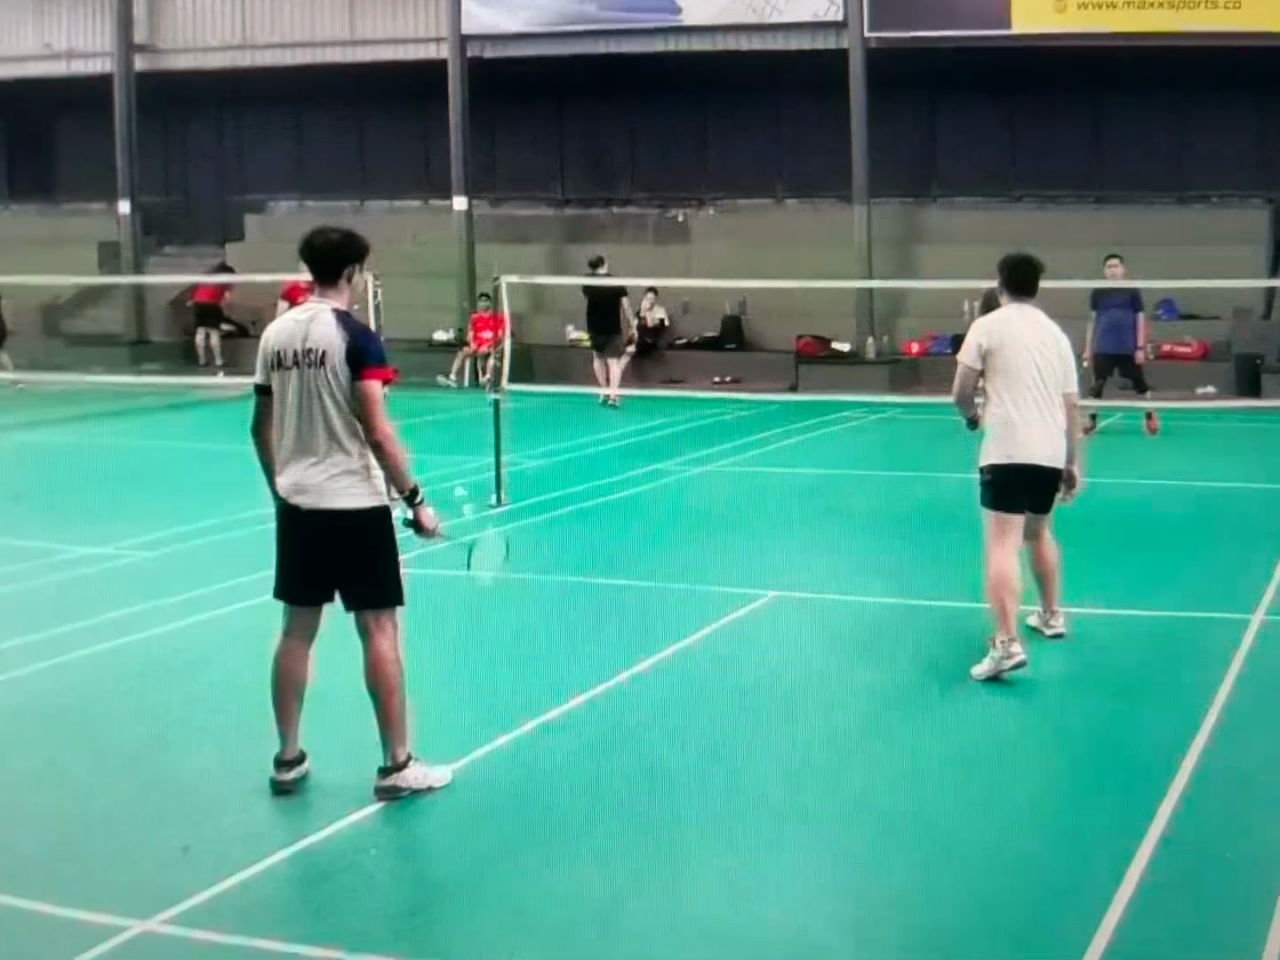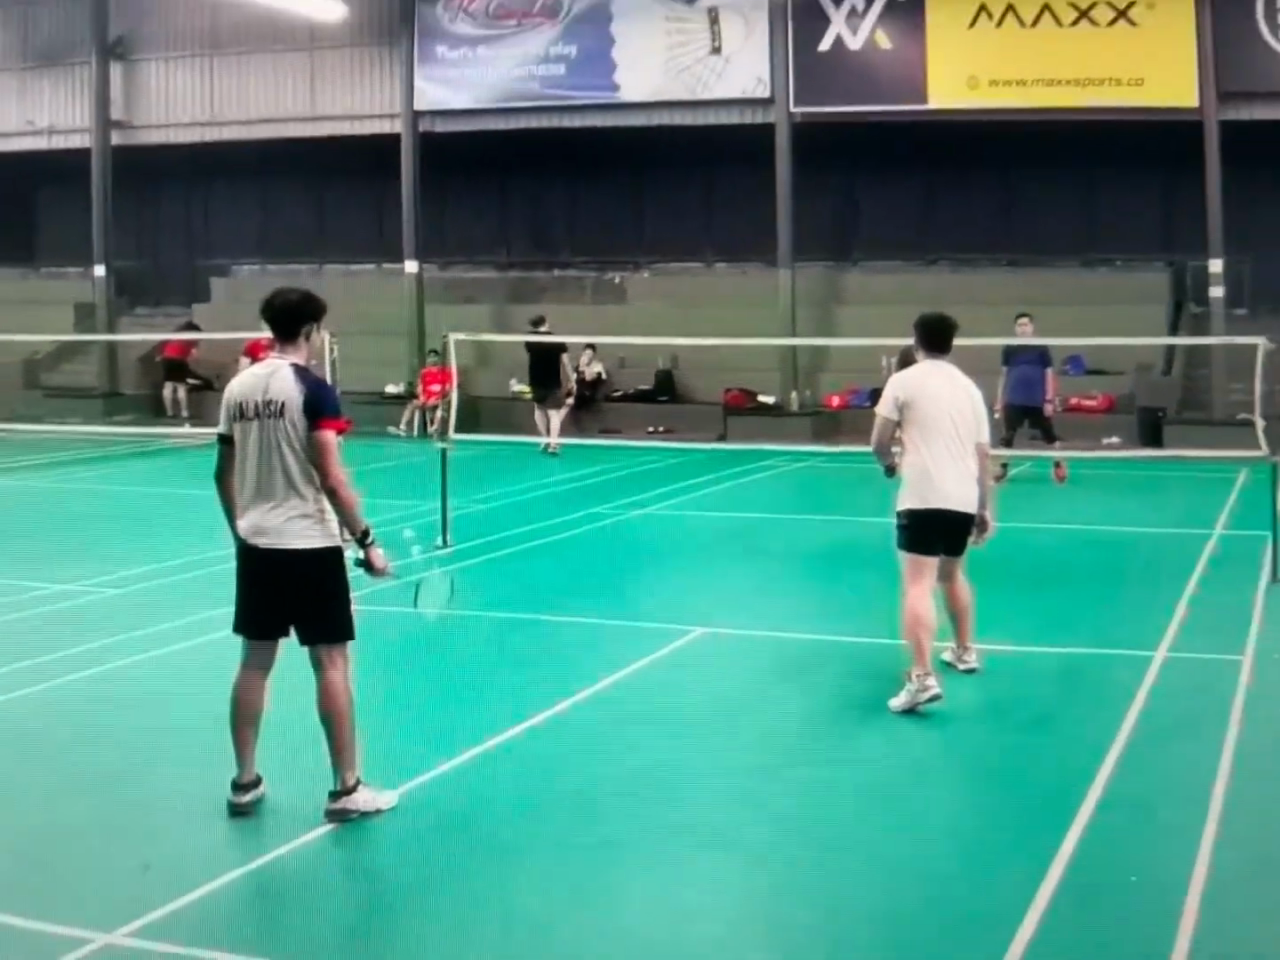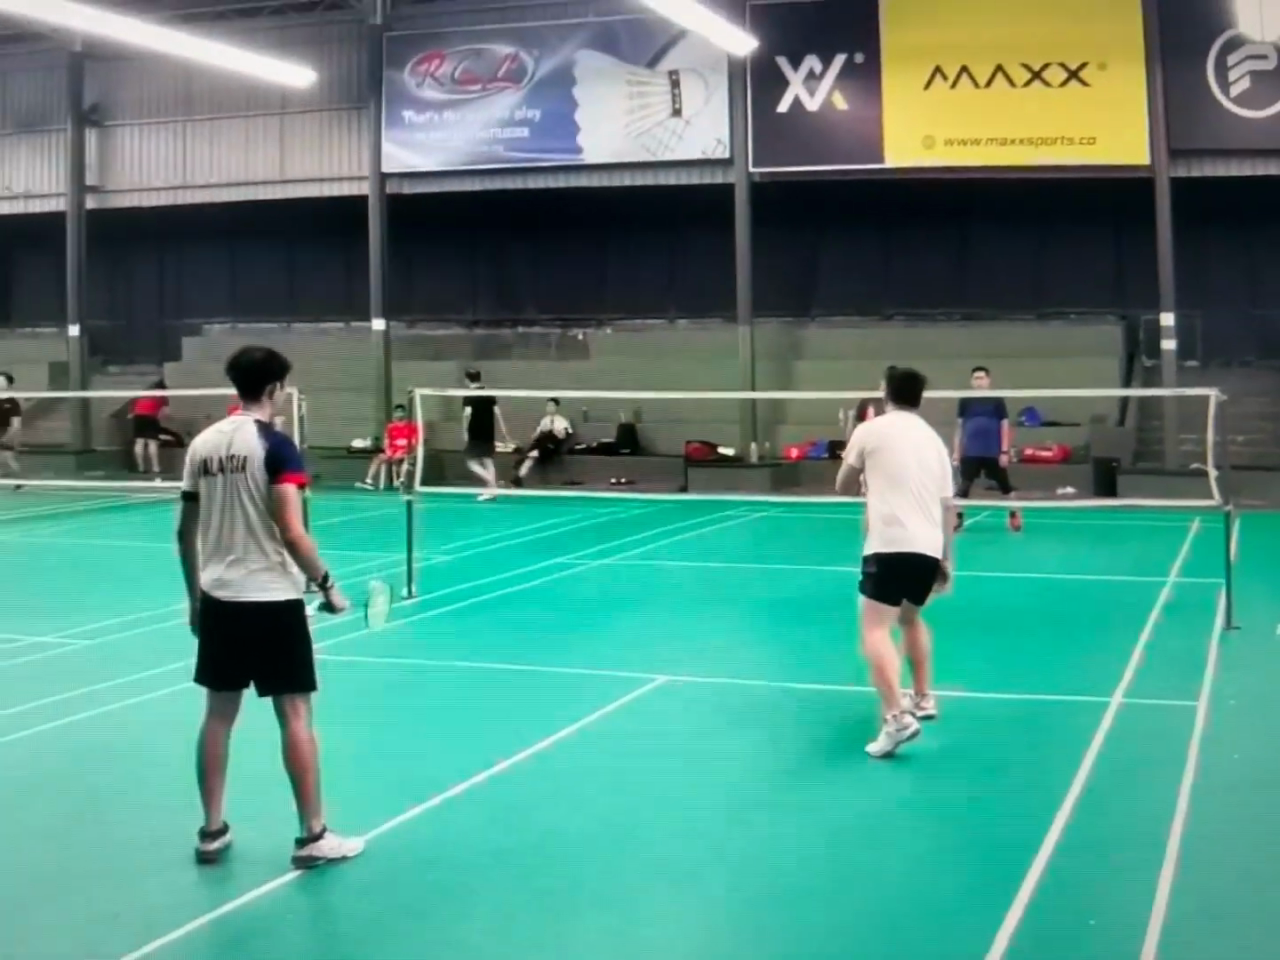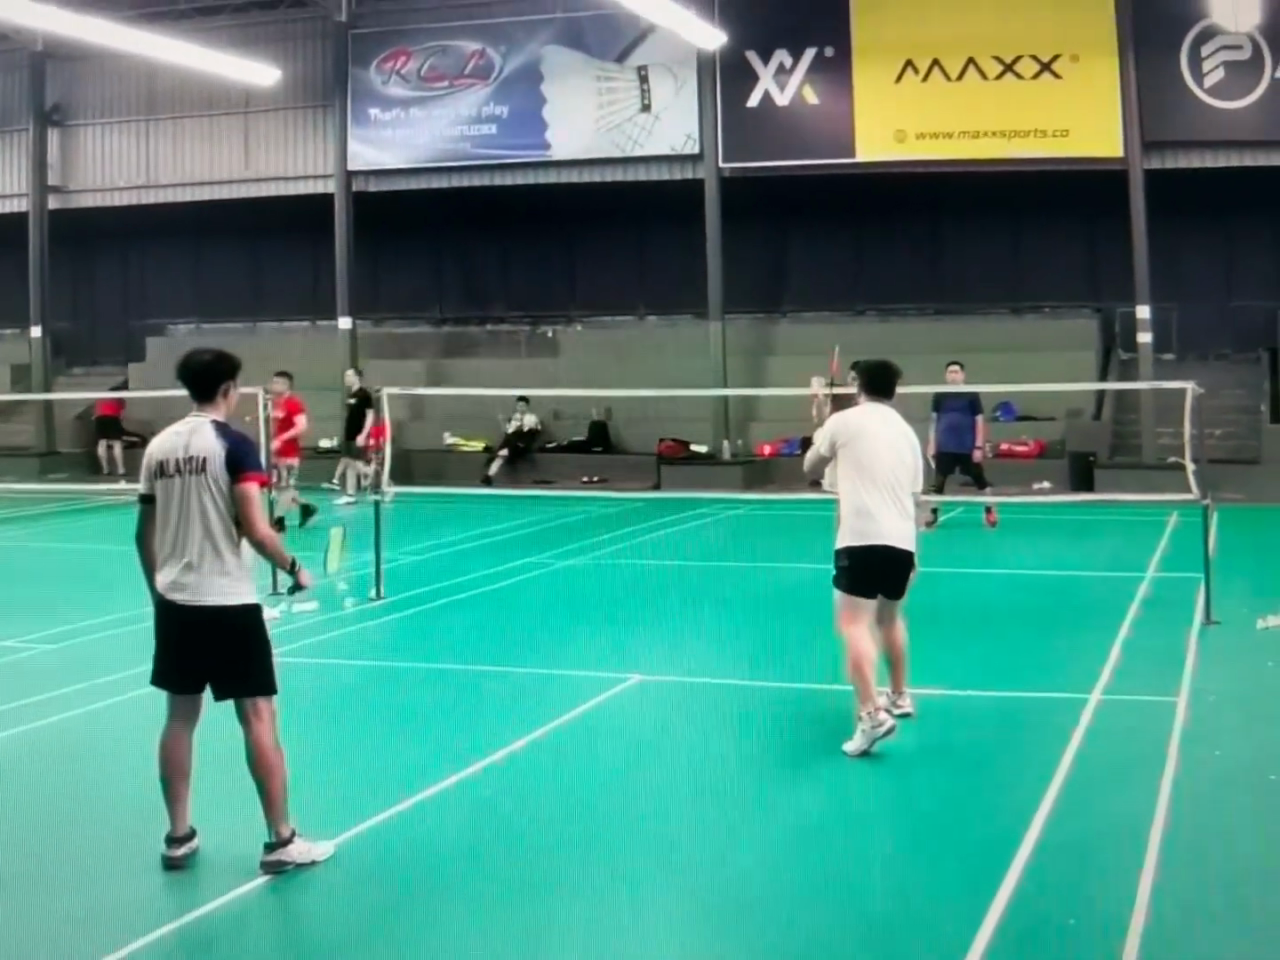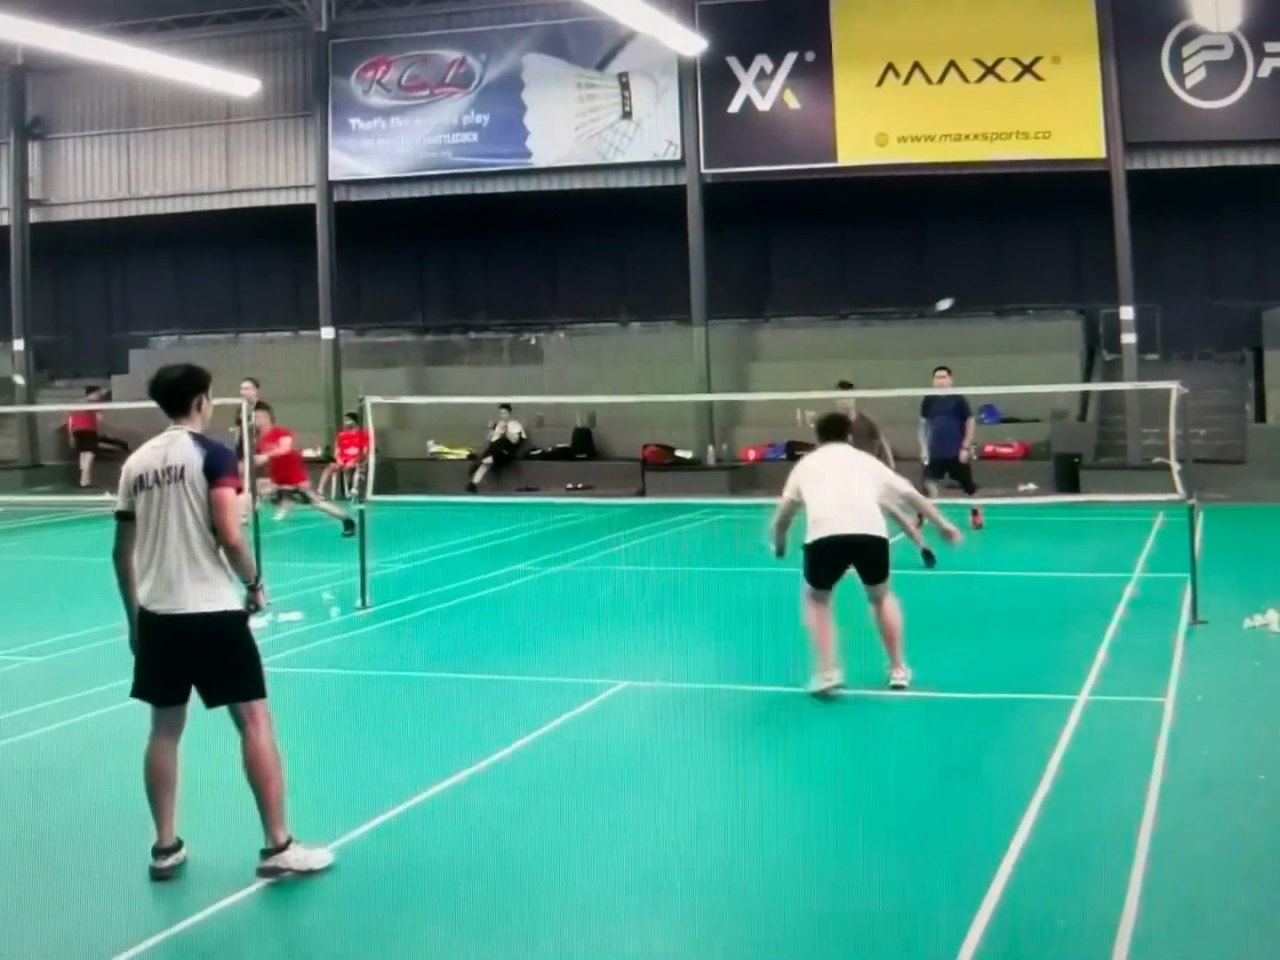
dt=1s
person 1, frame 1
left shoulder: (275, 334)
right shoulder: (355, 336)
left elbow: (262, 428)
right elbow: (378, 434)
right wrist: (416, 500)
left hip: (297, 503)
right hip: (354, 504)
left knee: (297, 628)
right knee: (379, 631)
left ankle: (288, 758)
right ankle: (397, 766)
person 1, frame 2
left shoulder: (238, 387)
right shoulder: (313, 389)
left elbow: (224, 475)
right elbow: (332, 480)
right wrist: (367, 542)
left hip: (257, 545)
right hip: (310, 545)
left knee: (254, 662)
right knee: (331, 664)
left ankle: (244, 782)
right ankle: (347, 789)
person 1, frame 3
left shoulder: (202, 444)
right shoulder: (275, 445)
left elbow: (185, 533)
right elbow: (292, 533)
left wrist: (195, 596)
right wrist: (327, 586)
left hip: (219, 599)
right hip: (272, 599)
left knee: (218, 713)
right knee: (295, 715)
left ankle: (212, 831)
right ankle: (313, 836)
person 1, frame 4
left shoulder: (158, 446)
right shoulder: (233, 445)
left elbow: (144, 535)
right elbow: (257, 531)
right wrist: (294, 569)
left hip: (175, 601)
right hip: (228, 603)
left knee: (179, 717)
right knee: (258, 718)
left ankle: (178, 837)
right ankle: (282, 841)
person 1, frame 5
left shoulder: (135, 462)
right shoulder: (212, 454)
left elbow: (122, 553)
right elbow: (231, 537)
left wrist: (133, 615)
right wrist: (254, 584)
left hip: (157, 613)
right hip: (212, 610)
left knee: (164, 729)
right knee: (255, 721)
left ankle: (166, 847)
right ankle: (279, 846)
person 2, frame 1
left shoulder: (988, 325)
right shoulder: (1055, 332)
left elbow: (960, 393)
right elbow: (1070, 405)
left wrist: (974, 417)
right wrist: (1072, 462)
left hip: (1007, 452)
right hip: (1050, 454)
left knee: (1002, 545)
right knee: (1039, 532)
left ankle: (1007, 645)
right ankle: (1051, 615)
person 2, frame 2
left shoulder: (904, 380)
right shoulder: (969, 387)
left elbow: (878, 443)
right elbow: (983, 454)
left wrist: (891, 464)
right wrist: (984, 508)
left hip: (923, 499)
right hip: (963, 500)
left knee: (917, 586)
right knee: (952, 573)
left ankle: (922, 678)
right ankle: (965, 651)
person 2, frame 3
left shoulder: (870, 430)
right shoulder: (934, 440)
left elbow: (843, 487)
right elbow: (946, 505)
right wrist: (945, 558)
left hip: (889, 546)
right hip: (928, 548)
left knee: (875, 629)
right knee: (911, 618)
left ankle: (897, 718)
right ankle: (923, 698)
person 2, frame 4
left shoulder: (843, 421)
right shoulder: (906, 431)
left elbow: (810, 468)
left wrist: (822, 441)
right wrist: (912, 552)
left hip: (862, 540)
right hip: (901, 542)
left knee: (854, 626)
right knee: (889, 618)
left ankle: (872, 716)
right ankle: (899, 697)
person 2, frame 5
left shoulder: (805, 465)
right shoulder: (867, 461)
left elbow: (783, 515)
right elbow: (911, 494)
left wrist: (779, 543)
right wrist: (944, 526)
left hip: (823, 538)
right hip: (870, 534)
left knee: (815, 600)
right knee: (881, 597)
left ankle: (827, 672)
right ankle: (898, 670)
